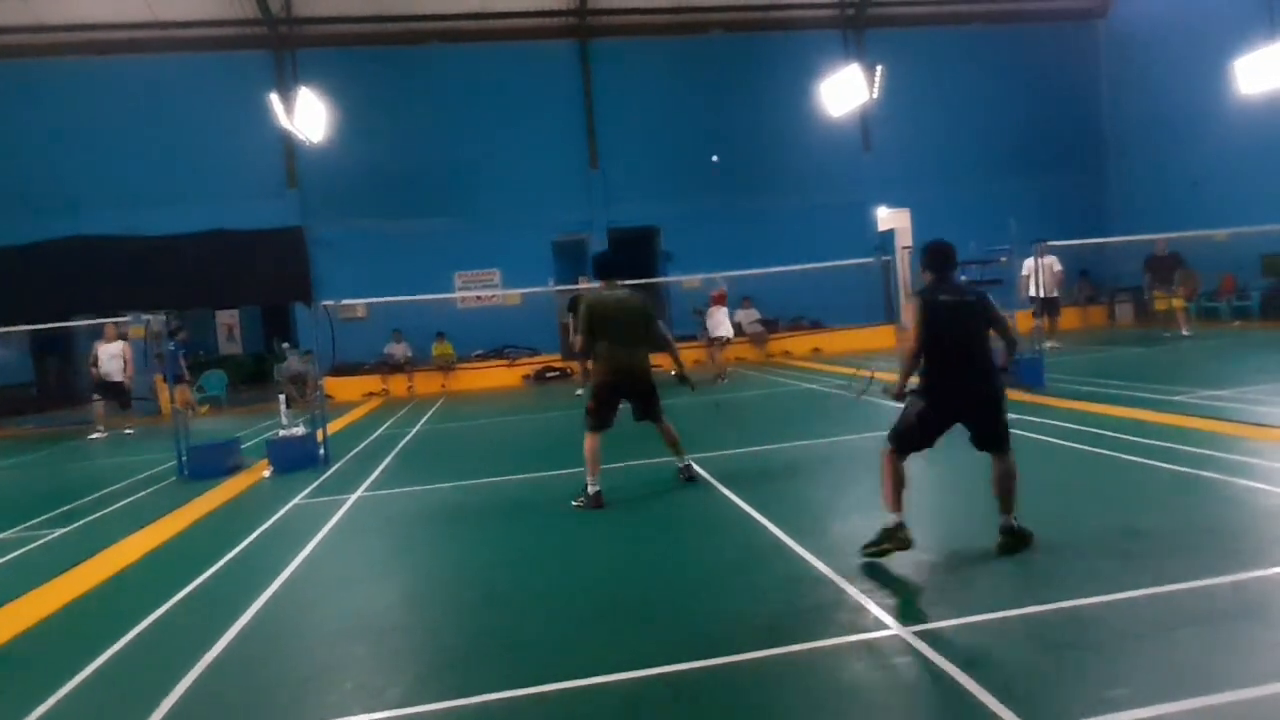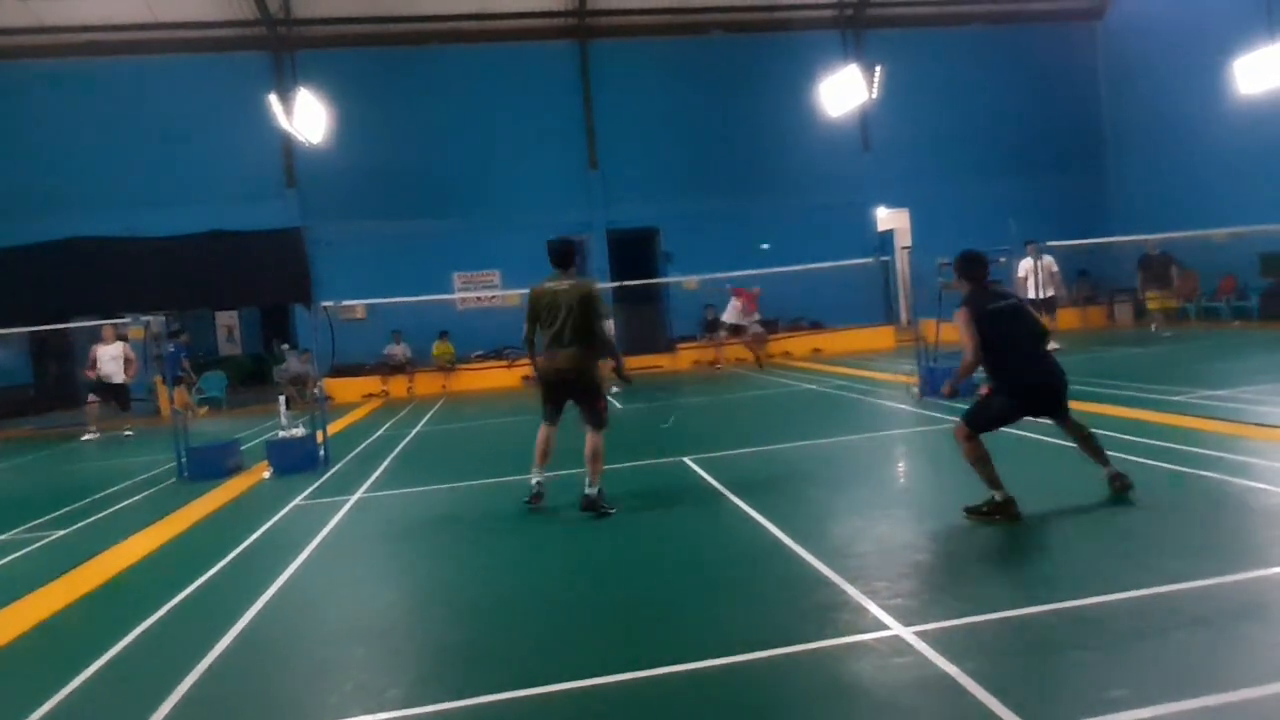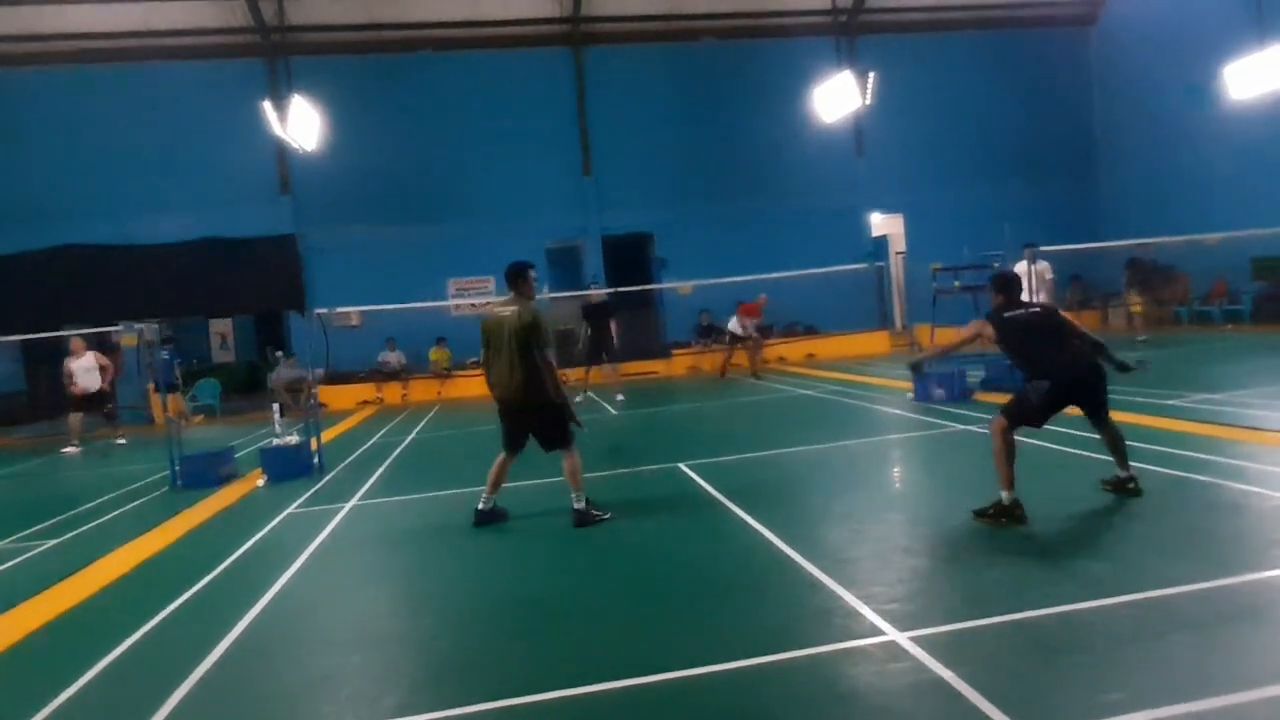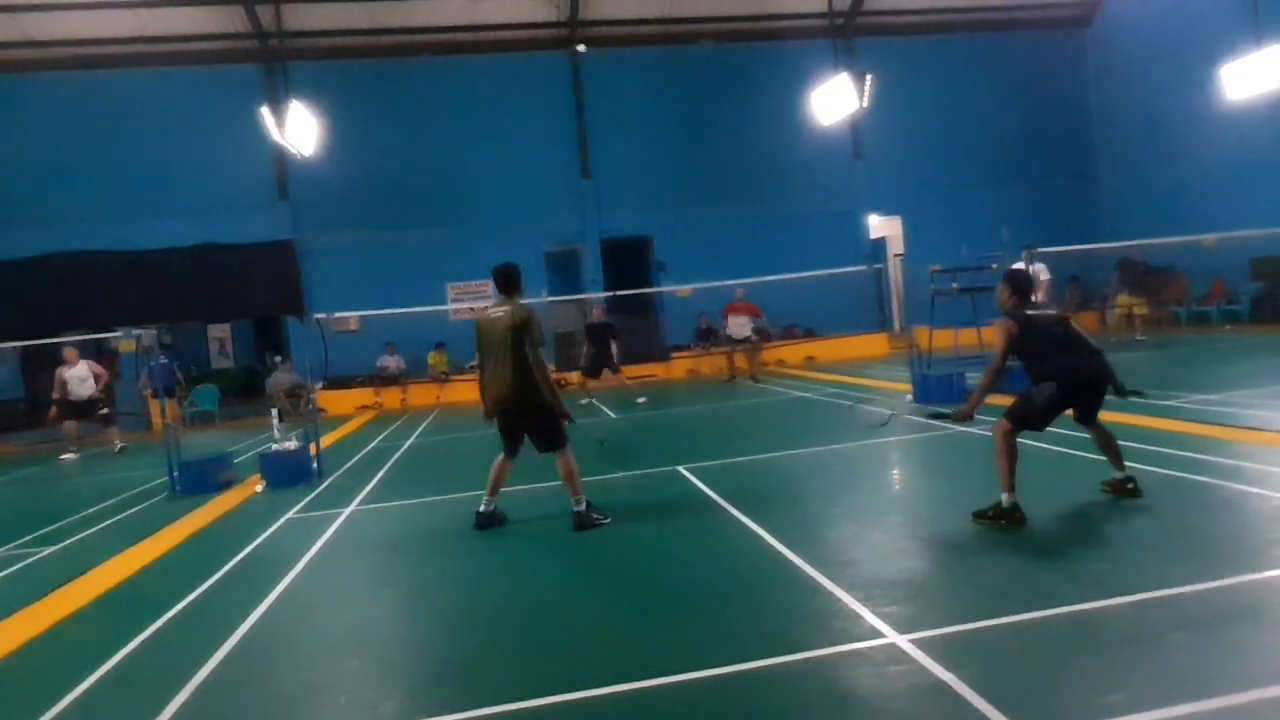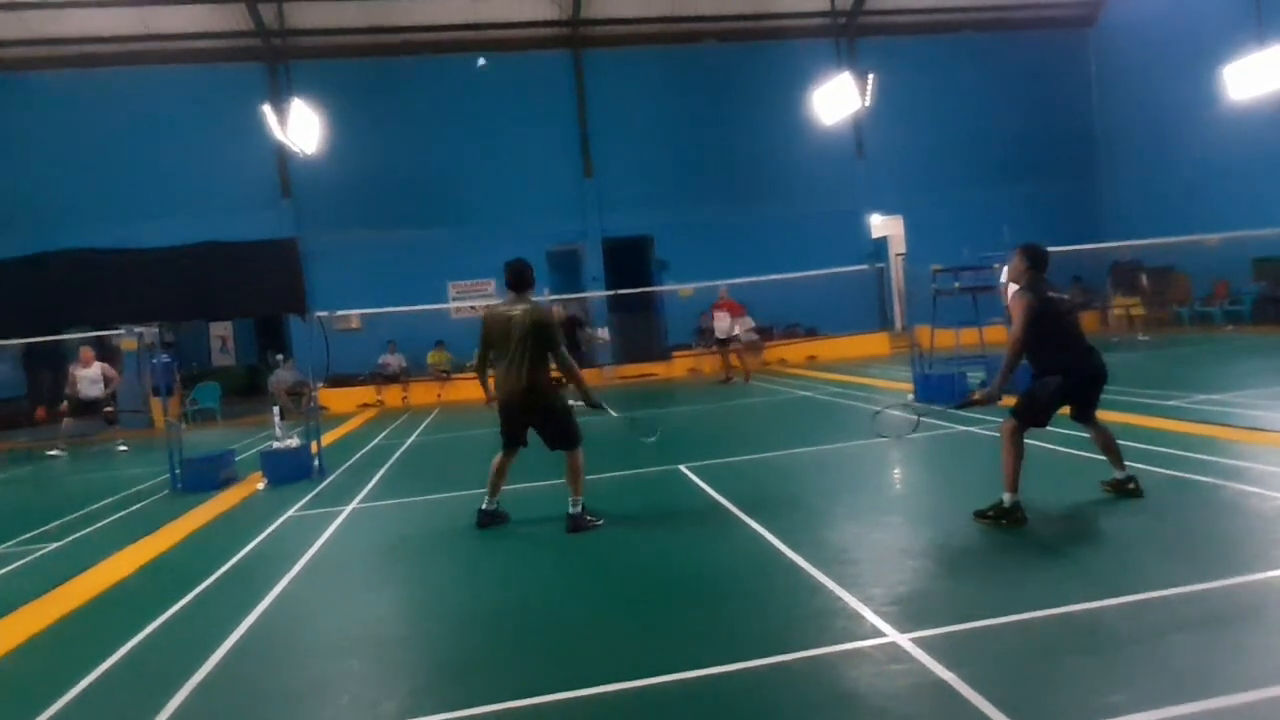
dt=0.4s
person 1, frame 1
left shoulder: (922, 299)
right shoulder: (979, 297)
left elbow: (916, 347)
right elbow: (1010, 339)
left wrist: (901, 384)
left hip: (937, 393)
right hip: (984, 389)
left knee: (893, 454)
right knee: (1002, 454)
left ankle: (894, 527)
right ankle: (1009, 528)
person 1, frame 2
left shoulder: (966, 311)
right shoulder: (1011, 300)
left elbow: (973, 358)
right elbow: (1043, 333)
left wrist: (952, 384)
left hip: (1014, 387)
right hip: (1050, 375)
left knee: (965, 432)
right knee: (1066, 421)
left ankle: (1001, 501)
right ankle: (1112, 474)
person 1, frame 3
left shoulder: (989, 323)
right shoulder: (1048, 310)
left elbow: (950, 346)
right elbow: (1091, 341)
left wrist: (919, 361)
right wrist: (1117, 363)
left hip: (1052, 378)
right hip: (1090, 371)
left knee: (1000, 428)
right knee: (1101, 420)
left ankle: (1008, 503)
right ankle: (1126, 478)
person 1, frame 4
left shoulder: (1008, 322)
right shoulder: (1055, 316)
left elbow: (996, 369)
right elbow: (1093, 351)
left wrist: (970, 407)
right wrist: (1115, 384)
left hip: (1059, 379)
right hip: (1094, 374)
left knee: (1003, 430)
right knee: (1090, 422)
left ankle: (1008, 506)
right ankle: (1123, 479)
person 1, frame 5
left shoulder: (1023, 296)
right shoulder: (1054, 297)
left elbow: (1017, 343)
left wrist: (997, 386)
left hip: (1061, 373)
right hip: (1092, 365)
left knee: (1011, 428)
right knee: (1088, 420)
left ankle: (1010, 505)
right ankle: (1125, 479)
person 2, frame 1
left shoulder: (591, 302)
right shoulder: (638, 299)
left elbow: (581, 346)
right elbow: (663, 335)
right wrist: (680, 367)
left hip: (606, 374)
right hip: (639, 371)
left knee: (593, 432)
right knee: (660, 420)
left ankle: (593, 491)
right ankle: (685, 465)
person 2, frame 2
left shoulder: (537, 293)
right shoulder: (587, 290)
left elbow: (528, 336)
right elbow: (601, 333)
left wrist: (535, 361)
right wrist: (619, 362)
left hip: (551, 369)
right hip: (583, 369)
left knee: (548, 425)
right knee: (596, 428)
left ankle: (536, 484)
right ankle: (592, 493)
person 2, frame 3
left shoulder: (489, 316)
right shoulder: (530, 314)
left elbow: (485, 361)
right elbow: (545, 362)
left wrist: (497, 394)
right wrist: (563, 401)
left hip: (505, 397)
right hip: (534, 395)
left knee: (509, 452)
right knee: (568, 447)
left ankle: (484, 507)
right ankle: (581, 507)
person 2, frame 4
left shoulder: (483, 319)
right shoulder: (523, 314)
left elbow: (481, 364)
right elbow: (536, 361)
left wrist: (486, 401)
right wrist: (557, 400)
left hip: (500, 398)
right hip: (528, 396)
left knee: (508, 453)
right knee: (562, 449)
left ankle: (485, 510)
right ankle: (581, 510)
person 2, frame 5
left shoulder: (490, 315)
right shoulder: (541, 314)
left elbow: (481, 359)
right elbow: (562, 359)
left wrist: (487, 390)
right wrist: (586, 392)
left hip: (507, 396)
right hip: (540, 395)
left knee: (507, 451)
right knee: (573, 447)
left ankle: (488, 508)
right ankle: (576, 512)
